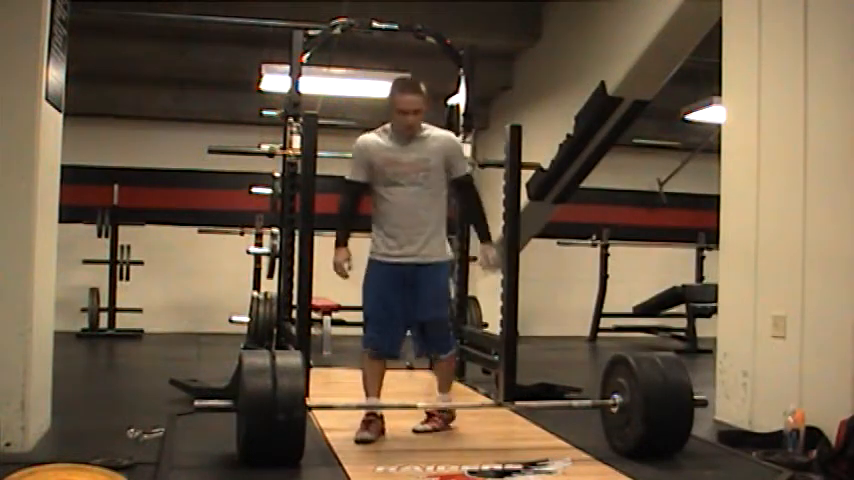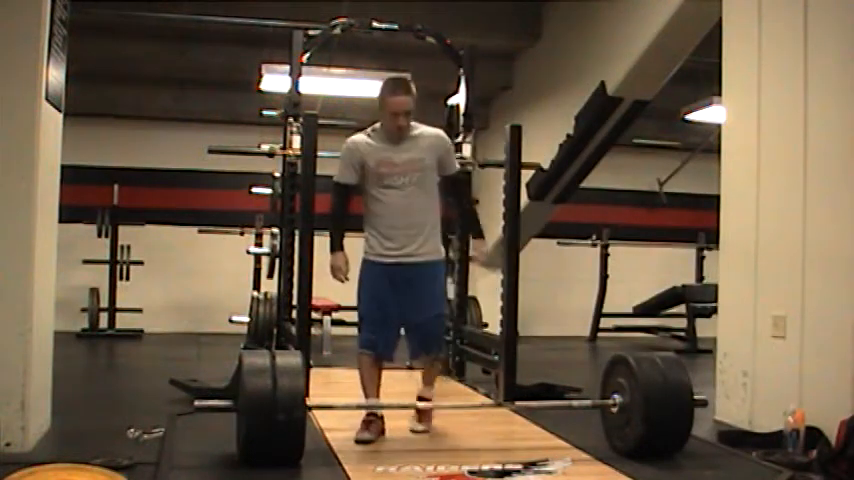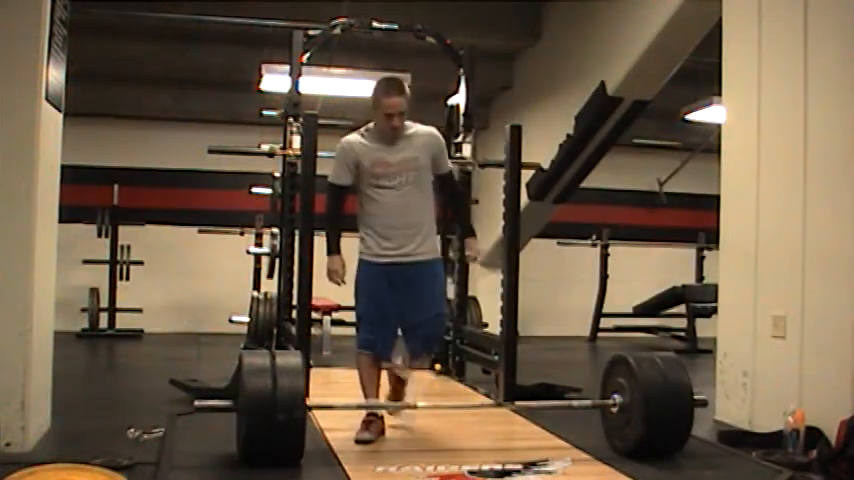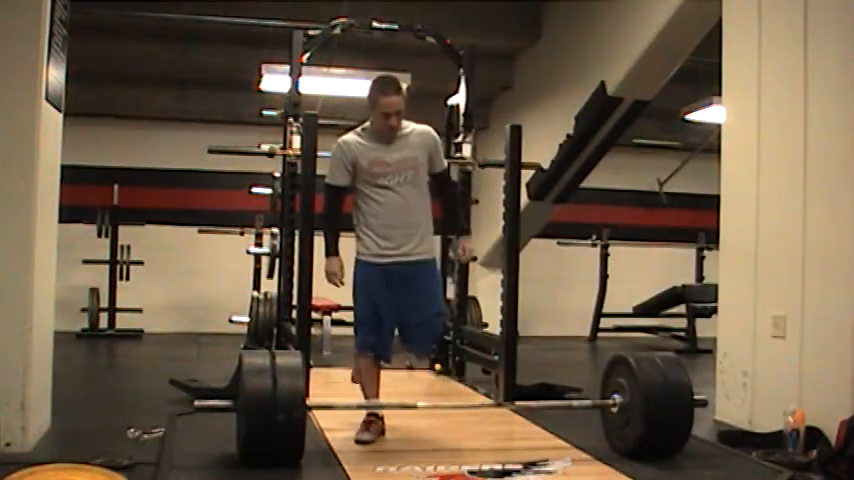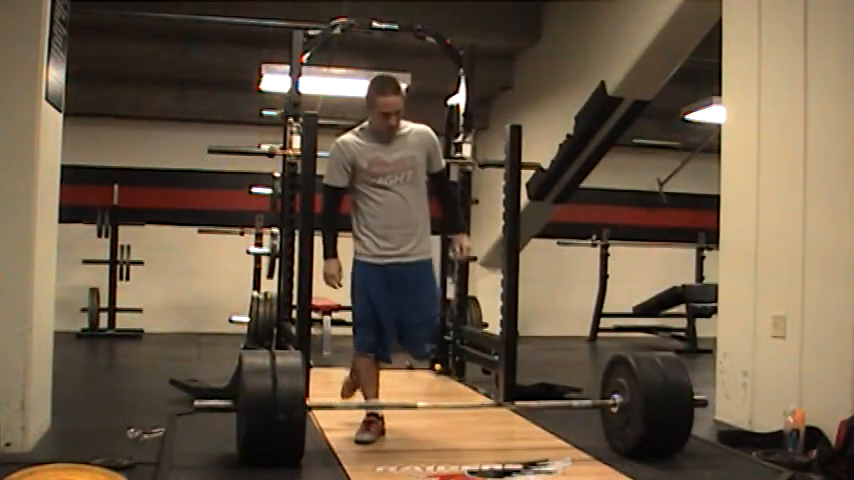
dt=0.1s
person 1, frame 1
left shoulder: (446, 143)
right shoulder: (368, 145)
left elbow: (467, 194)
right elbow: (351, 197)
left wrist: (485, 240)
right wrist: (341, 243)
left hip: (432, 259)
right hip: (384, 259)
left knee: (438, 335)
right knee: (376, 337)
left ankle: (444, 407)
right ankle: (373, 413)
person 1, frame 2
left shoulder: (436, 141)
right shoulder: (358, 146)
left elbow: (457, 190)
right elbow: (341, 200)
left wrist: (476, 235)
right wrist: (337, 249)
left hip: (427, 258)
right hip: (379, 259)
left knee: (429, 332)
right knee: (373, 337)
left ankle: (425, 397)
right ankle: (373, 413)
person 1, frame 3
left shoulder: (430, 139)
right shoulder: (352, 147)
left elbow: (450, 189)
right elbow: (335, 201)
left wrist: (469, 234)
right wrist: (333, 252)
left hip: (424, 257)
right hip: (375, 260)
left knee: (428, 331)
right knee: (370, 337)
left ankle: (402, 374)
right ankle: (373, 414)
person 1, frame 4
left shoulder: (425, 138)
right shoulder: (348, 147)
left elbow: (445, 187)
right elbow: (333, 203)
left wrist: (460, 233)
right wrist: (331, 253)
left hip: (420, 257)
right hip: (373, 259)
left knee: (426, 331)
right knee: (369, 336)
left ankle: (370, 364)
right ankle: (373, 413)
person 1, frame 5
left shoulder: (423, 137)
right shoulder: (347, 147)
left elbow: (443, 187)
right elbow: (331, 204)
left wrist: (458, 231)
right wrist: (329, 256)
left hip: (418, 257)
right hip: (371, 260)
left knee: (421, 333)
right knee: (368, 337)
left ankle: (360, 371)
right ankle: (373, 414)
